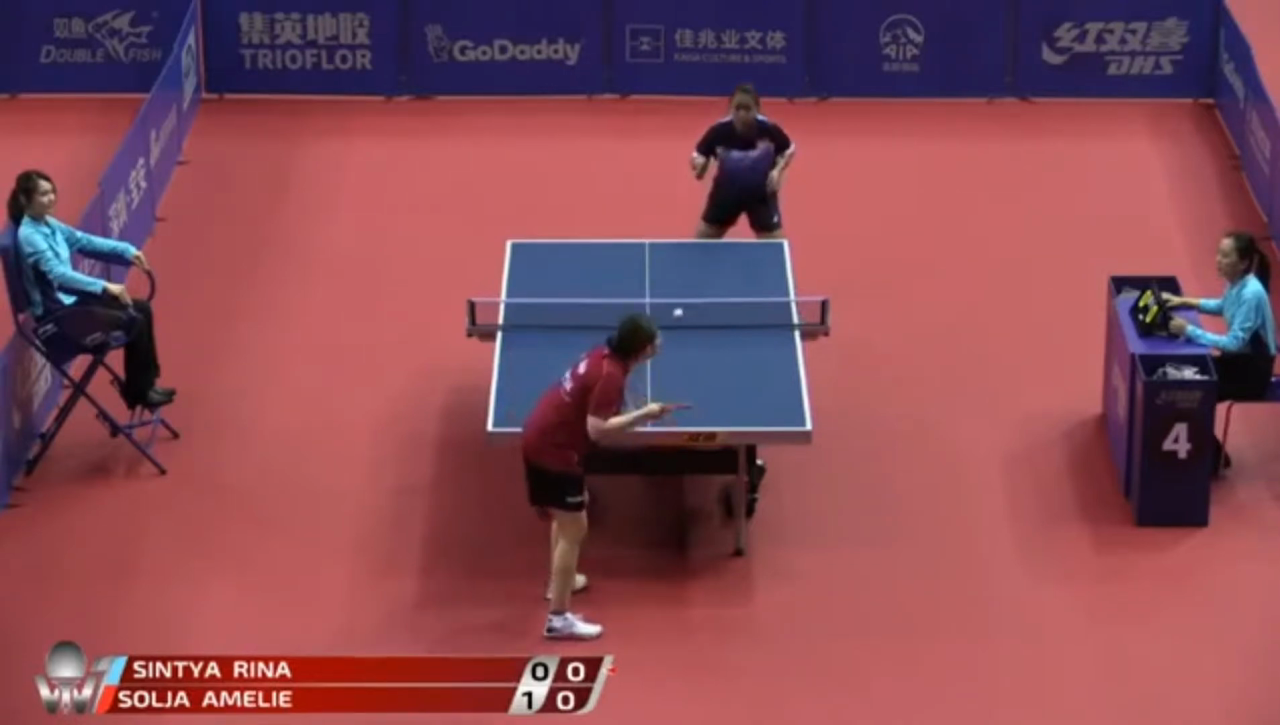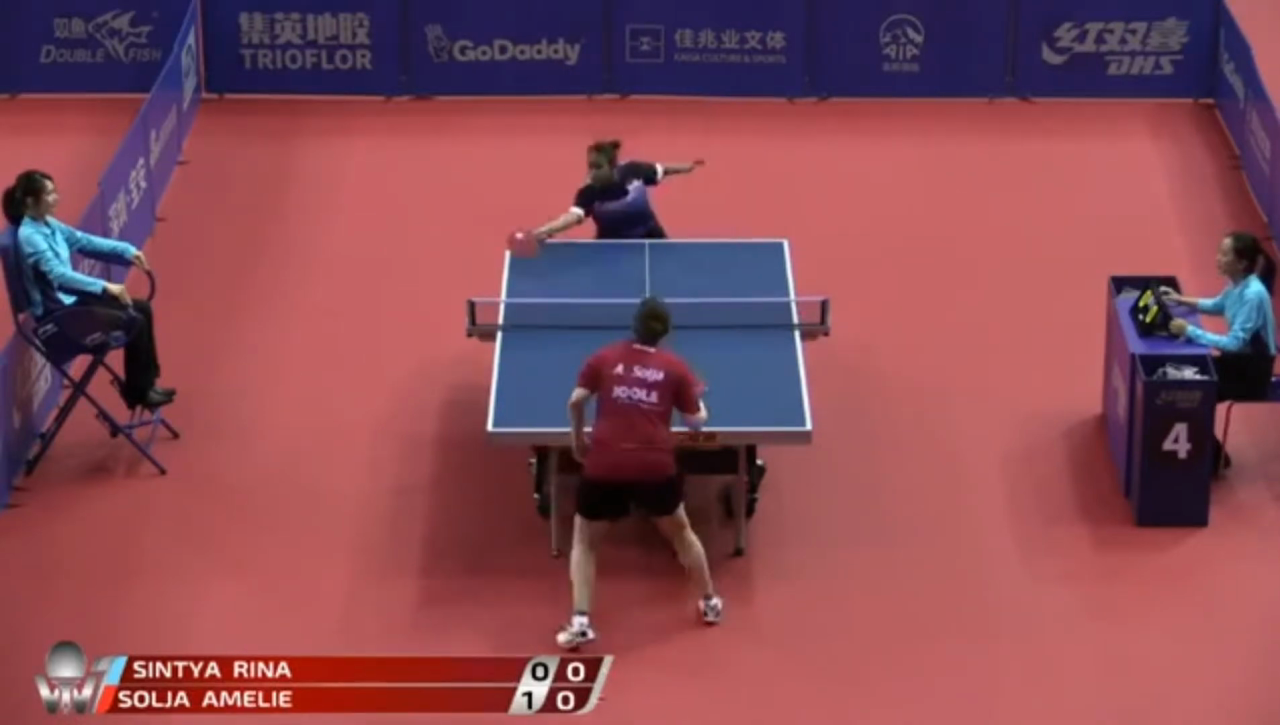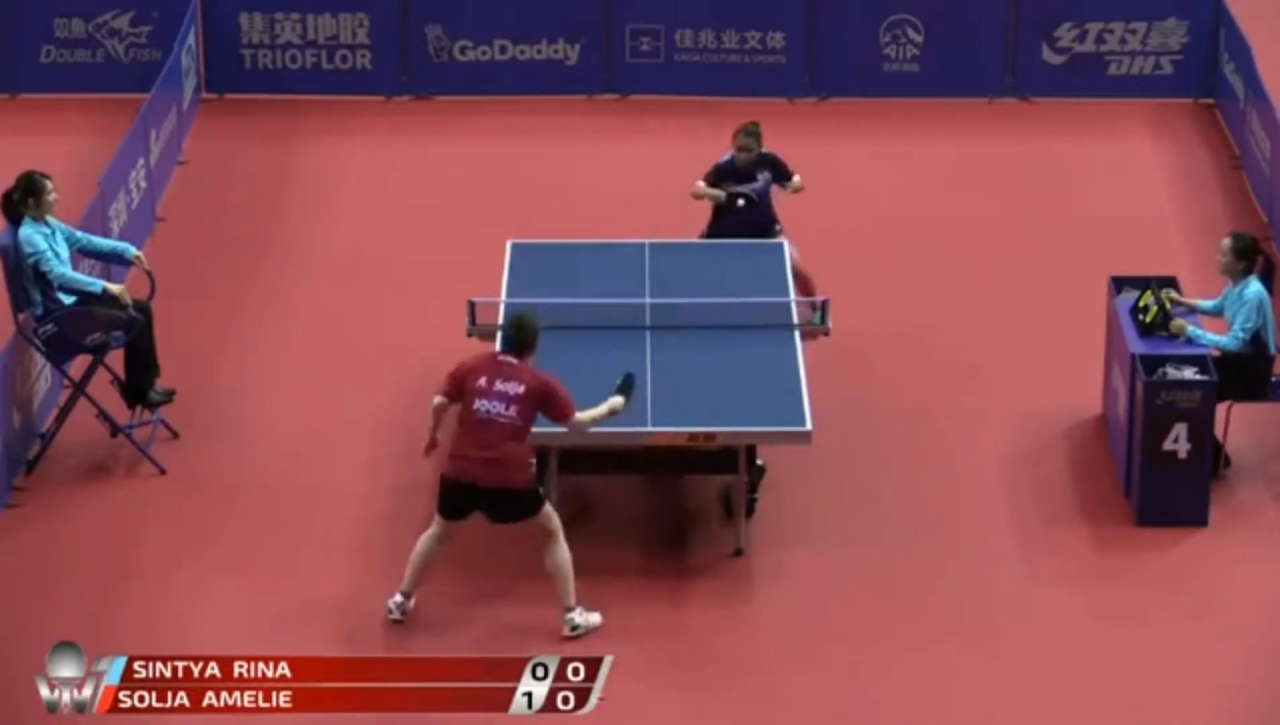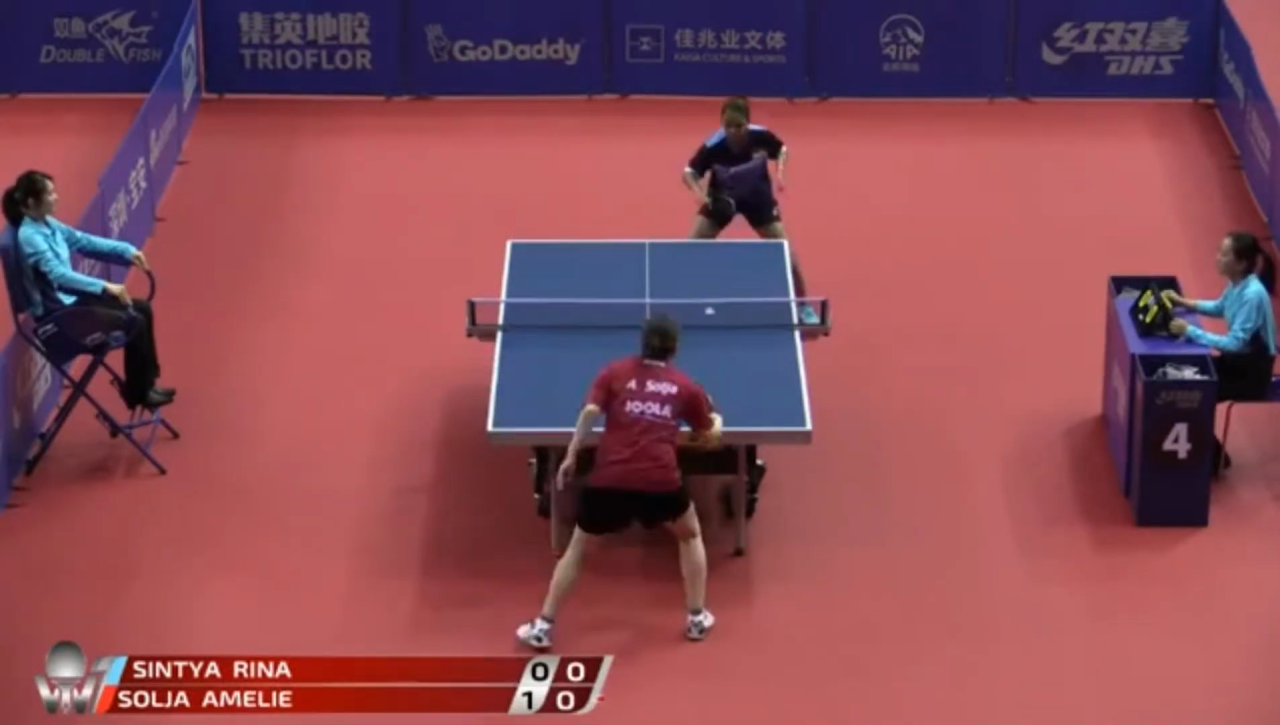
dt=1s
person 1, frame 1
left shoulder: (604, 354)
right shoulder: (610, 374)
right elbow: (597, 430)
right wrist: (643, 414)
left hip: (541, 437)
right hip: (554, 451)
left knee: (565, 513)
right knee: (573, 532)
left ankle: (561, 583)
right ankle: (558, 620)
person 1, frame 2
left shoulder: (603, 358)
right shoulder: (677, 369)
left elbow: (575, 401)
right elbow: (695, 421)
left wrist: (577, 437)
right wrist: (700, 405)
left hip: (603, 467)
right hip: (655, 468)
left knee: (583, 541)
right knee: (680, 533)
left ankle: (580, 622)
right ankle: (709, 603)
person 1, frame 3
left shoulder: (471, 366)
right shoulder: (540, 383)
left elbow: (439, 404)
right elbow: (577, 422)
left wrist: (432, 436)
right wrist: (612, 405)
left hip: (460, 473)
right hip: (512, 480)
left knee: (438, 530)
right knee: (553, 534)
left ankle: (401, 600)
right ankle: (573, 615)
person 1, frame 4
left shoulder: (615, 372)
right shoulder: (687, 387)
left elbow: (590, 412)
right elbow: (710, 439)
left wrist: (570, 458)
right wrist: (716, 421)
left hip: (608, 480)
right hip: (660, 482)
left knee: (577, 548)
right knee: (691, 537)
left ankle: (543, 624)
right ankle: (696, 617)
person 2, frame 1
left shoulder: (48, 223)
right shoulder: (28, 236)
left elbow: (84, 241)
right elbow: (58, 274)
left wrist: (126, 250)
right wrist: (104, 286)
left hip: (71, 296)
right hip: (56, 310)
left knee: (142, 309)
right knee: (134, 322)
left ankle: (145, 382)
right ankle: (138, 392)
person 2, frame 2
left shoulder: (48, 223)
right shoulder: (29, 236)
left elbow: (84, 240)
right elbow: (58, 274)
left wrist: (126, 250)
right wrist: (105, 287)
left hip: (72, 296)
right hip: (57, 310)
left knee: (142, 309)
right knee: (134, 323)
left ankle: (146, 382)
right ankle: (138, 392)
person 2, frame 3
left shoulder: (48, 223)
right shoulder: (29, 236)
left elbow: (84, 240)
right elbow: (58, 274)
left wrist: (126, 250)
right wrist: (105, 287)
left hip: (72, 296)
right hip: (57, 311)
left knee: (142, 309)
right knee: (134, 323)
left ankle: (146, 382)
right ankle: (138, 392)
person 2, frame 4
left shoulder: (47, 223)
right shoulder: (29, 237)
left elbow: (84, 240)
right elbow: (59, 274)
left wrist: (126, 250)
right wrist: (105, 287)
left hip: (72, 296)
right hip: (57, 310)
left knee: (142, 309)
right knee: (134, 323)
left ankle: (146, 383)
right ankle: (138, 392)
person 3, frame 1
left shoulder: (1251, 293)
right shoulder: (1236, 284)
left elbow: (1233, 343)
right elbow: (1222, 306)
left wrist: (1189, 330)
right wrist: (1184, 301)
left hip: (1254, 369)
right hip: (1240, 358)
left ankle: (1215, 456)
person 3, frame 2
left shoulder: (1253, 294)
right shoulder: (1237, 284)
left elbow: (1234, 343)
right elbow: (1217, 306)
left wrist: (1189, 331)
right wrist: (1182, 300)
left hip: (1254, 370)
right hip: (1240, 358)
left ankle: (1214, 456)
person 3, frame 3
left shoulder: (1252, 295)
right shoulder: (1237, 284)
left elbow: (1234, 343)
right elbow: (1217, 307)
left wrist: (1189, 331)
right wrist: (1182, 301)
left hip: (1254, 370)
right hip: (1239, 358)
left ankle: (1214, 456)
person 3, frame 4
left shoulder: (1252, 295)
right shoulder: (1237, 284)
left elbow: (1234, 343)
right elbow: (1218, 308)
left wrist: (1189, 331)
right wrist: (1184, 302)
left hip: (1254, 370)
right hip: (1239, 358)
left ankle: (1215, 456)
person 4, frame 1
left shoulder: (770, 130)
right shoulder: (718, 131)
left elbow: (788, 150)
right elbow: (699, 156)
left wrist: (778, 170)
right wrist: (699, 164)
left hip: (761, 195)
right hip: (726, 195)
person 4, frame 2
left shoulder: (633, 171)
right shoulder: (588, 193)
left elbow: (659, 171)
right elbow: (573, 216)
left wrist: (684, 168)
right wrist: (544, 231)
left hip: (650, 237)
person 4, frame 3
left shoulder: (768, 161)
right shoulder: (723, 167)
left elbow: (795, 183)
right elbow: (697, 191)
left wrist: (794, 186)
right wrist: (713, 194)
left hip: (763, 224)
right hip: (727, 226)
left knee: (798, 273)
left ankle: (815, 313)
person 4, frame 4
left shoulder: (761, 136)
right shoulder: (712, 146)
left elbow: (781, 149)
right elbow: (690, 172)
left wrist: (779, 171)
right wrist: (698, 193)
left hip: (757, 196)
right hip: (720, 199)
left ankle: (801, 304)
